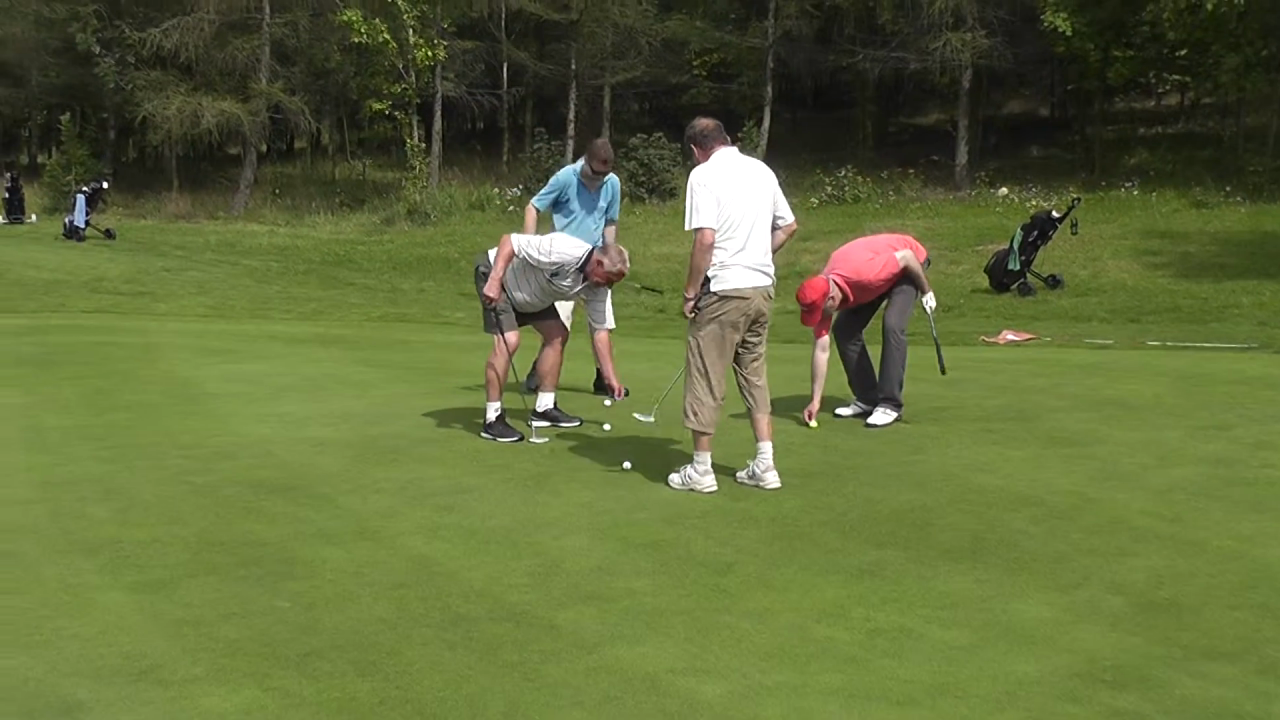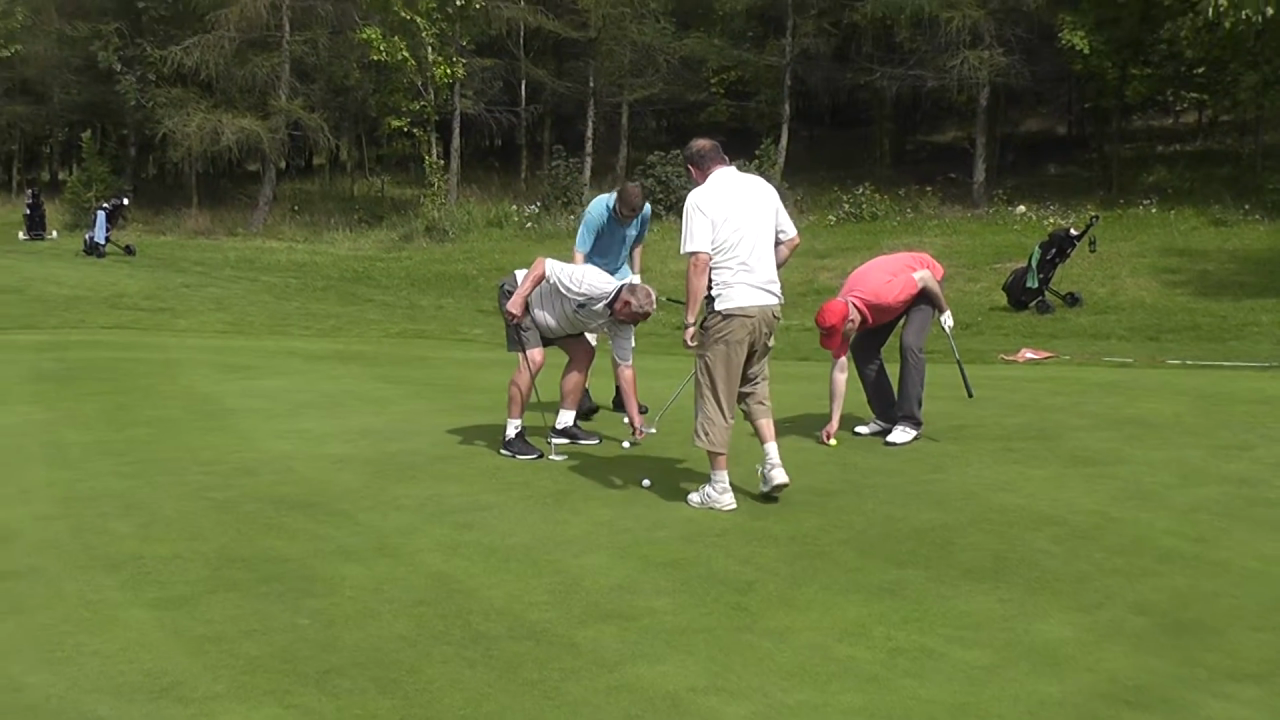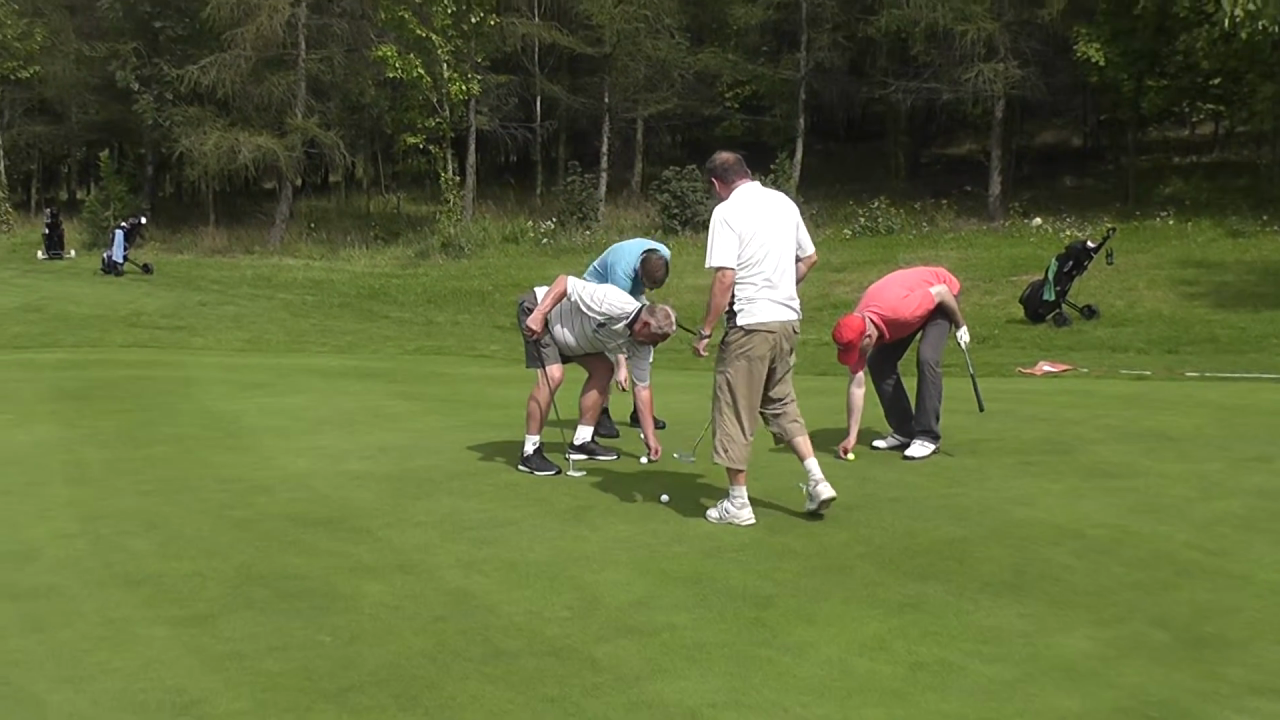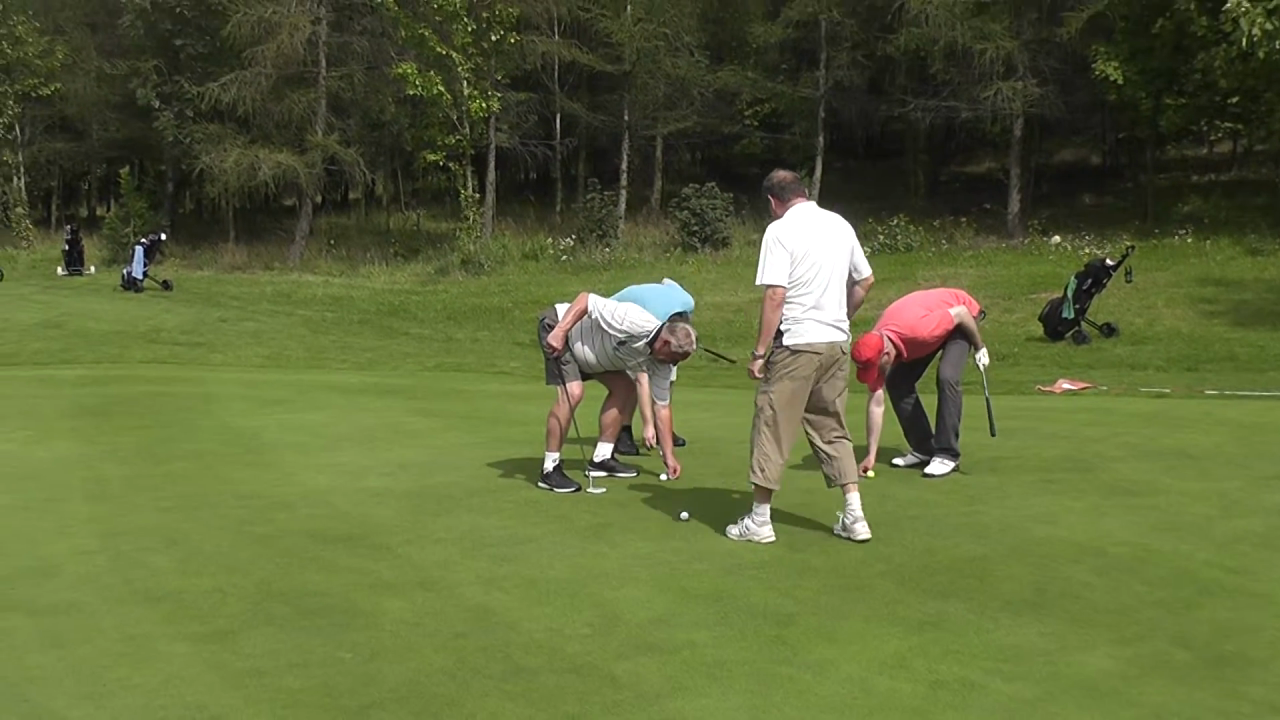
dt=0.3s
person 1, frame 1
left shoulder: (703, 175)
right shoulder: (761, 169)
left elbow: (705, 238)
right elbow: (787, 226)
left wrist: (690, 292)
left hip: (724, 290)
right hip: (762, 287)
left knee: (705, 376)
right knee: (753, 373)
left ankle: (701, 470)
right ankle: (764, 465)
person 1, frame 2
left shoulder: (701, 197)
right shoulder: (761, 186)
left elbow: (699, 262)
right elbow: (790, 240)
left wrist: (690, 319)
left hip: (730, 308)
right hip: (768, 303)
left knee: (716, 395)
right knee: (754, 385)
left ankle: (719, 488)
right ankle: (772, 462)
person 1, frame 3
left shoulder: (727, 211)
right shoulder: (784, 202)
left elbow: (725, 278)
right elbow: (809, 257)
left wrist: (705, 331)
left hip: (751, 323)
right hip: (787, 320)
left knee: (735, 411)
right knee: (781, 401)
left ankle: (737, 503)
right ankle: (817, 480)
person 1, frame 4
left shoulder: (781, 230)
right shoulder: (840, 224)
left elbow: (775, 296)
right elbow: (865, 281)
left wrist: (760, 351)
left hip: (797, 344)
right hip: (837, 342)
left knee: (772, 429)
right knee: (832, 429)
left ankle: (759, 520)
right ankle: (854, 516)
person 2, frame 1
left shoulder: (613, 184)
right shoulder: (564, 178)
right elbow: (533, 208)
right knee: (559, 321)
left ankle: (602, 377)
right ankle: (538, 367)
person 2, frame 2
left shoulder: (645, 211)
right shoulder: (597, 211)
right elbow: (579, 254)
left wrist: (635, 276)
left hip: (621, 276)
right knee: (586, 334)
left ankle: (621, 395)
right ankle: (582, 393)
person 2, frame 3
left shoulder: (663, 255)
right shoulder: (623, 268)
left wrist: (644, 297)
right wrist: (621, 367)
left hip: (631, 291)
left ankle: (639, 410)
right ankle: (602, 415)
person 2, frame 4
left shoulder: (688, 304)
left elbow: (666, 282)
right elbow: (642, 379)
right wrist: (648, 425)
right knee: (633, 374)
right ankle: (623, 432)
person 3, frame 1
left shoulder: (596, 287)
right shoulder: (563, 251)
left elbow: (600, 331)
right elbow: (509, 241)
left wrist: (610, 377)
right wrist: (494, 280)
right hip: (494, 273)
left knee: (557, 335)
right knee: (509, 340)
left ankle: (544, 408)
right ankle: (492, 418)
person 3, frame 2
left shoulder: (621, 323)
right shoulder: (594, 284)
left elbow: (624, 366)
right elbow: (542, 264)
left wrist: (633, 414)
right wrist: (518, 298)
right hip: (518, 292)
left knee: (584, 354)
right knee: (534, 359)
left ankle: (564, 425)
right ankle: (512, 436)
person 3, frame 3
left shoulder: (638, 345)
right shoulder: (614, 304)
left elbow: (642, 387)
right elbow: (564, 281)
left wrist: (650, 436)
right wrist: (539, 314)
right hip: (537, 310)
left knee: (603, 370)
right knee: (553, 375)
left ankle: (581, 441)
right ankle: (530, 452)
person 3, frame 4
left shoulder: (659, 363)
right shoulder: (635, 322)
left elbow: (662, 405)
right elbow: (585, 298)
left wrist: (669, 455)
right wrist: (559, 331)
right hip: (557, 326)
left knee: (624, 388)
right knee: (573, 393)
left ankle: (601, 458)
right ankle: (550, 469)
person 4, frame 1
left shoulder: (864, 274)
right shoulder: (821, 293)
left elbow: (906, 256)
right elbow: (821, 348)
left wrist: (926, 291)
right wrist: (815, 400)
left hip: (906, 264)
right hip: (878, 264)
left knee: (892, 325)
right knee: (843, 330)
left ankle: (890, 404)
right ankle: (867, 398)
person 4, frame 2
left shoulder: (882, 296)
right shoulder: (840, 313)
left elbow: (924, 276)
right elbow: (839, 369)
left wrist: (944, 310)
right wrist: (834, 421)
left hip: (924, 281)
right hip: (894, 277)
left knee: (910, 344)
right knee: (862, 348)
left ankle: (909, 423)
right ankle: (886, 417)
person 4, frame 3
left shoulder: (898, 311)
right shoulder: (857, 329)
left elbow: (941, 291)
right elbow: (857, 384)
left wrist: (960, 326)
right wrist: (852, 436)
left hip: (941, 296)
right hip: (912, 291)
left knee: (927, 358)
right knee: (878, 363)
left ankle: (927, 437)
right ankle: (904, 431)
person 4, frame 4
left shoulder: (917, 329)
right shoulder: (875, 348)
left elbow: (960, 312)
right elbow: (876, 402)
left wrist: (980, 347)
right wrist: (871, 454)
left hip: (961, 315)
right hip: (932, 312)
left knee: (947, 376)
right knee: (896, 383)
left ankle: (947, 454)
right ankle: (923, 449)
